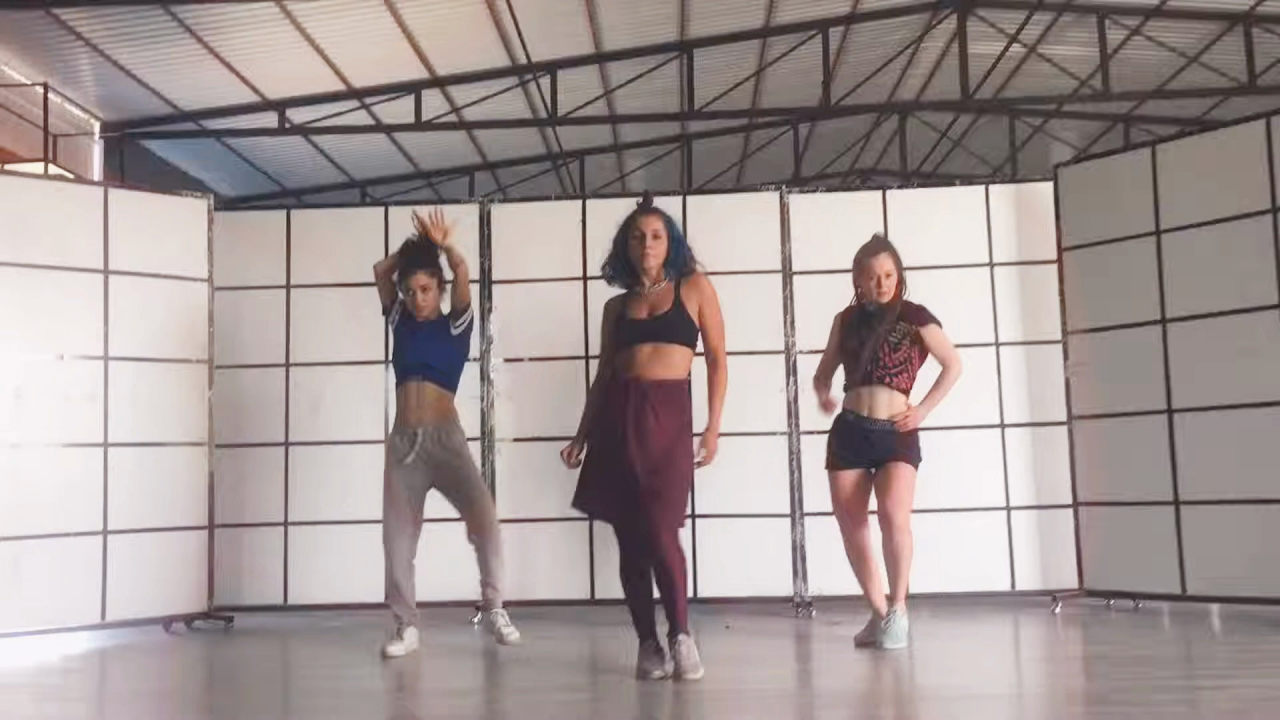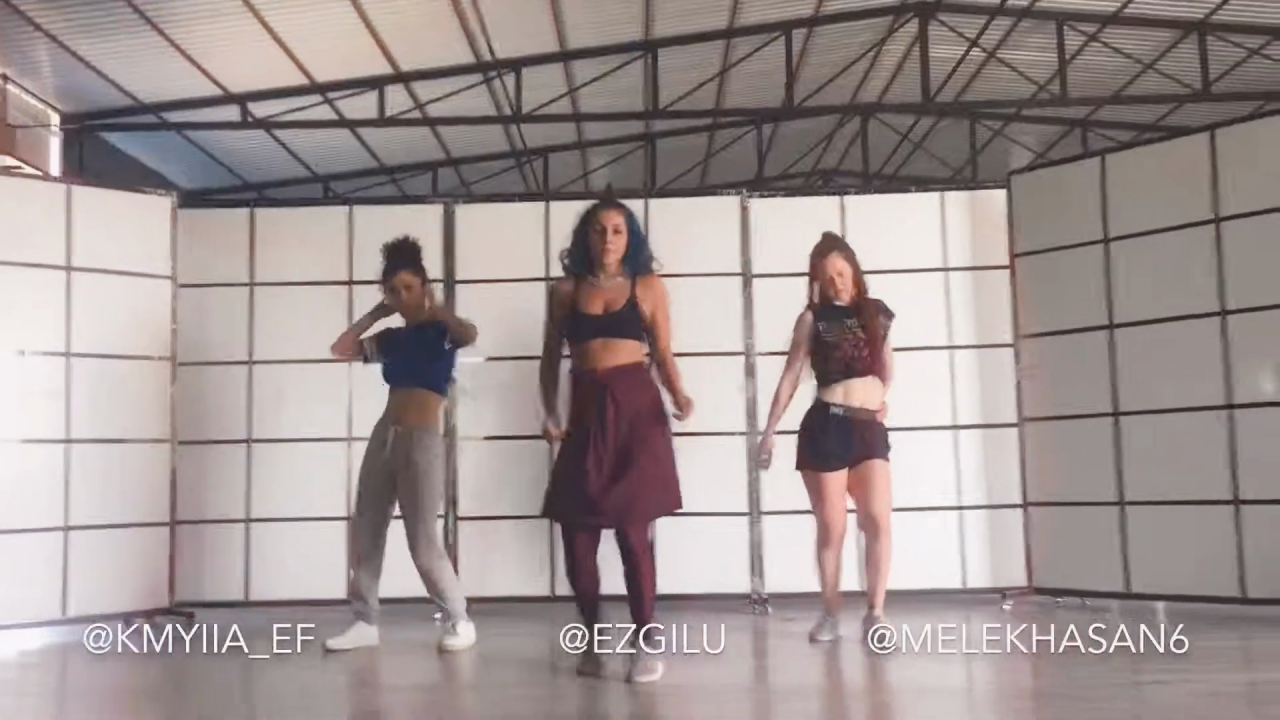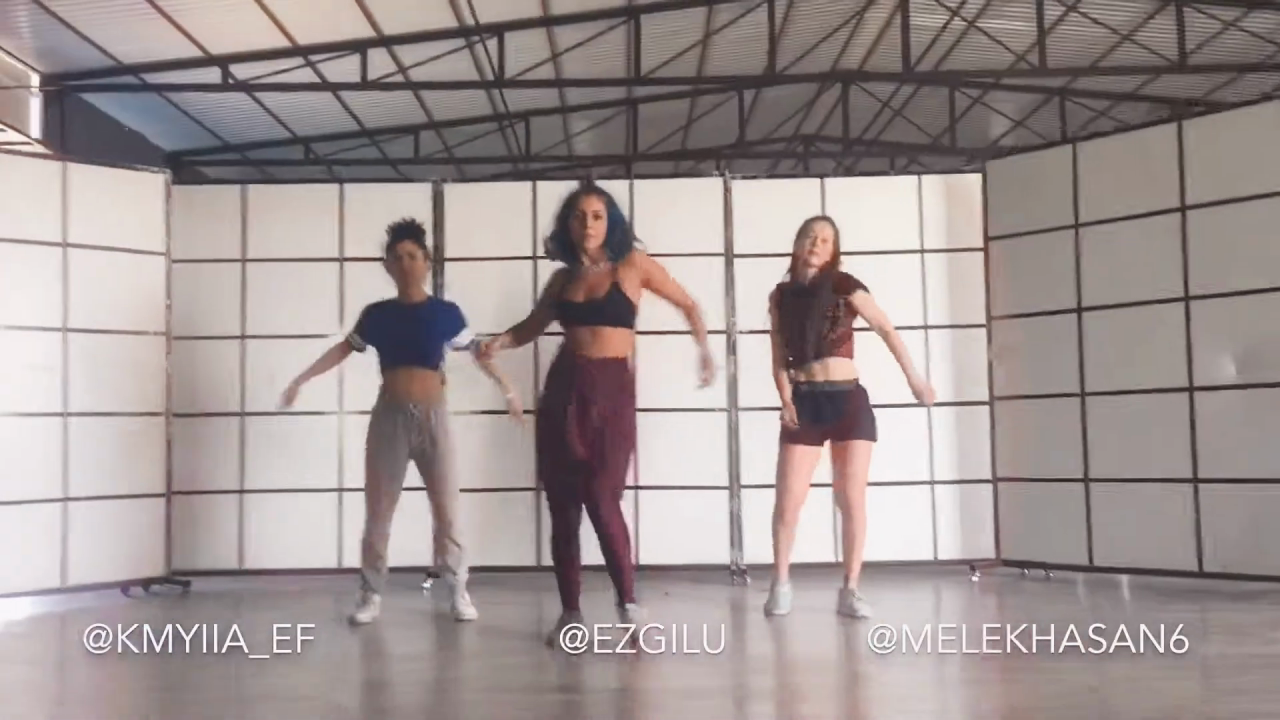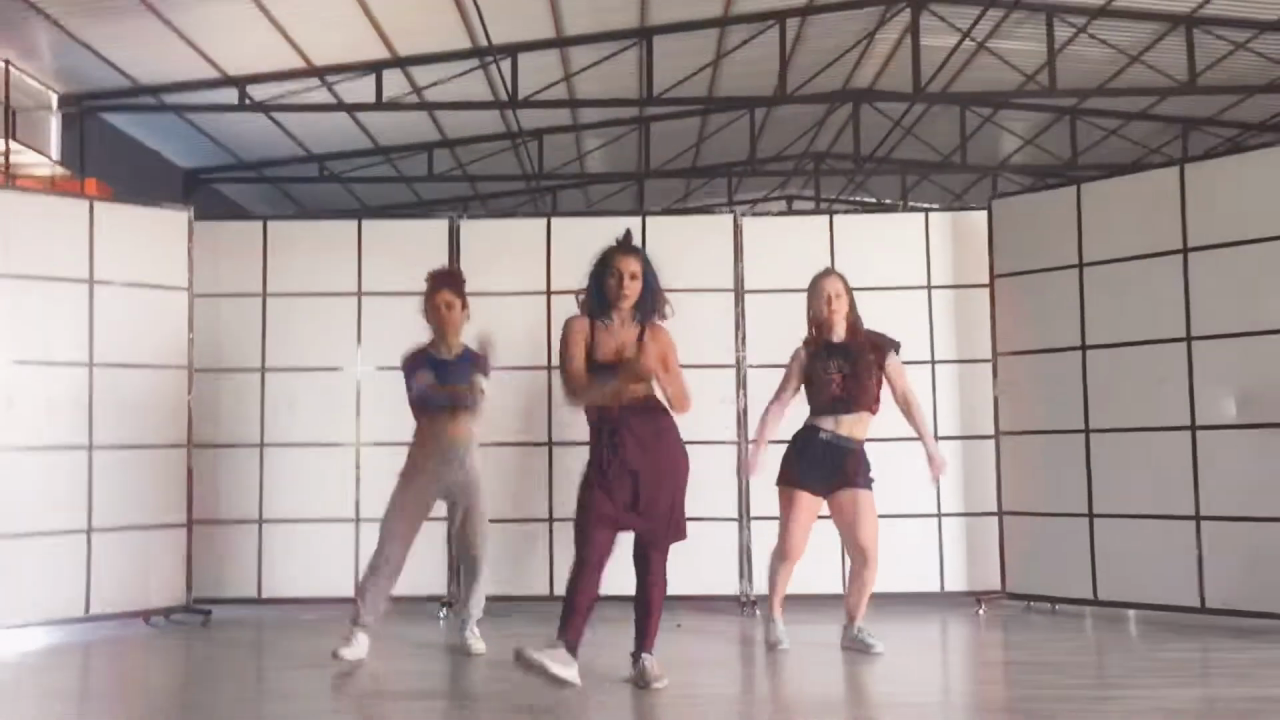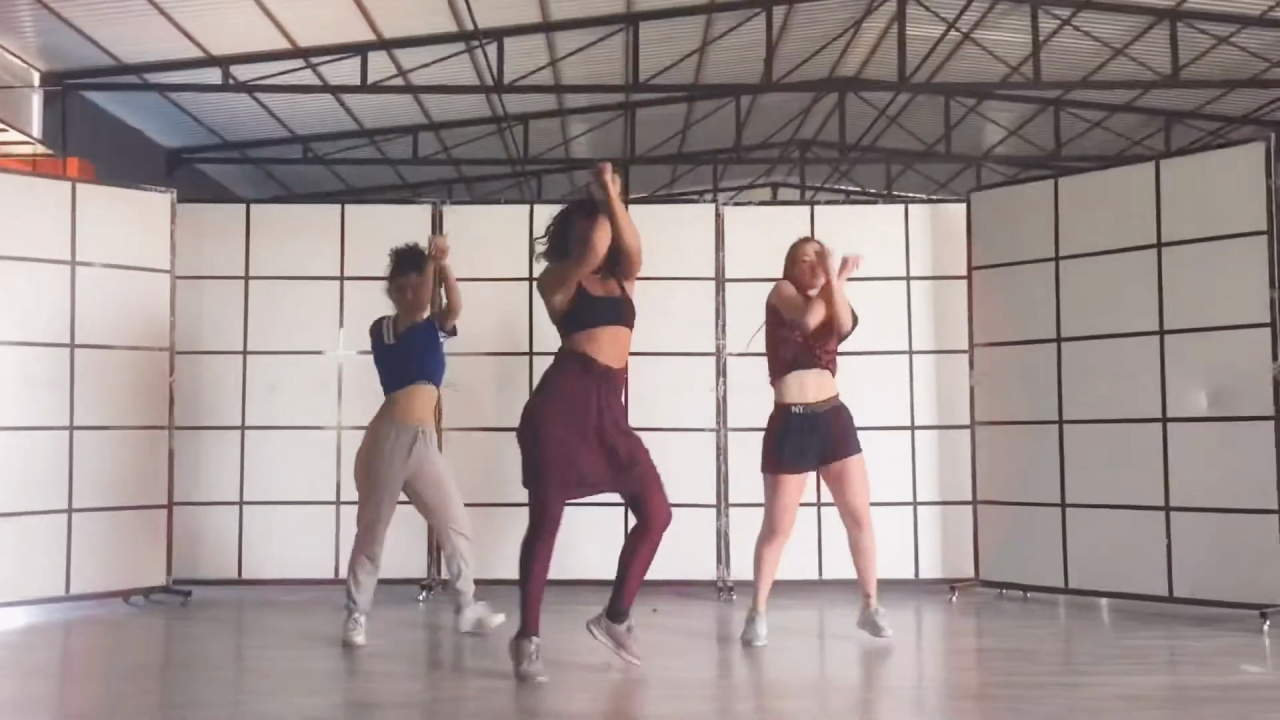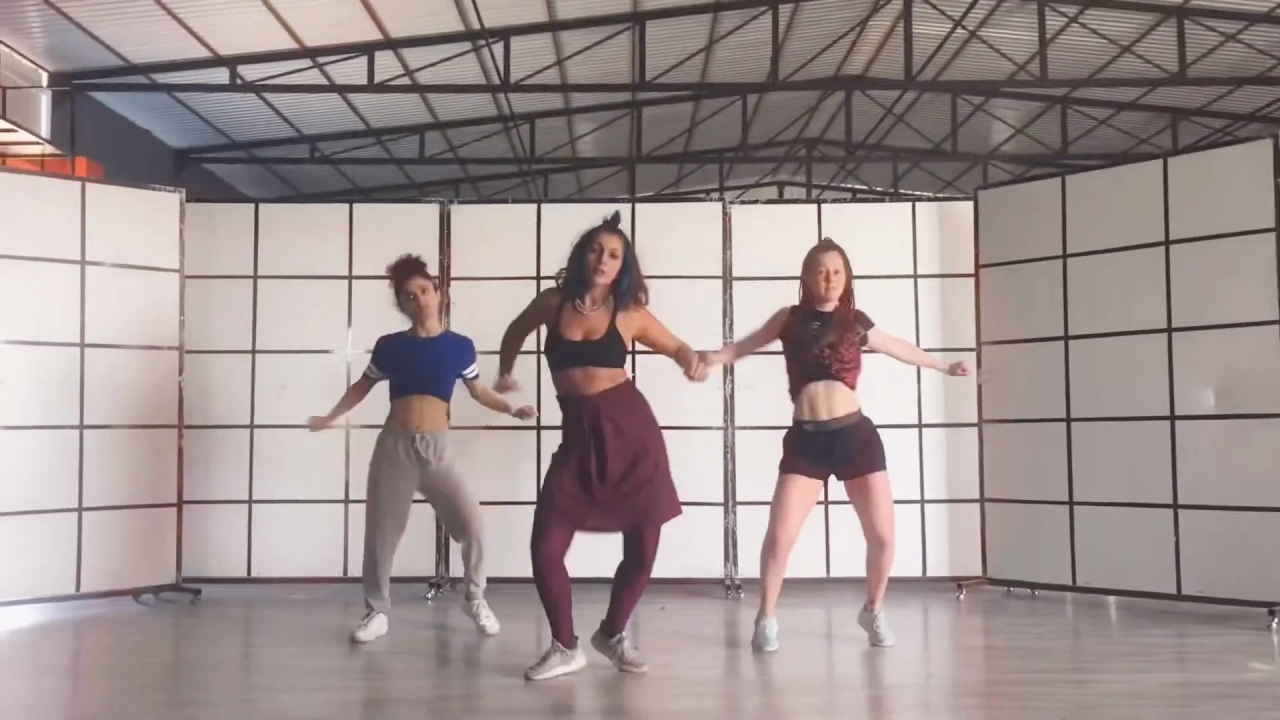
dt=0.4s
person 1, frame 1
left shoulder: (695, 287)
right shoulder: (616, 306)
left elbow: (717, 360)
right elbow: (603, 374)
left wrist: (713, 426)
right wrist: (581, 435)
left hip: (670, 415)
right hip: (616, 418)
left knee: (660, 531)
right knee: (630, 539)
left ankle: (680, 636)
right ankle: (649, 644)
person 1, frame 2
left shoulder: (648, 286)
right shoulder: (565, 289)
left elbow: (662, 352)
right elbow: (551, 357)
left wrist: (677, 395)
right wrist: (550, 412)
left hip: (637, 407)
right hip: (586, 410)
left knee: (632, 528)
right knee: (576, 532)
left ankle: (645, 644)
right ankle: (592, 635)
person 1, frame 3
left shoulder: (632, 264)
right shoulder: (561, 279)
left elbow: (688, 304)
right elbow: (531, 326)
left wrist: (706, 350)
right wrist: (495, 341)
left hip: (611, 392)
right hip: (561, 393)
left knee: (602, 503)
right knee: (564, 511)
left ankle: (629, 609)
right ankle: (571, 614)
person 1, frame 4
left shoulder: (656, 334)
right shoulder: (578, 327)
left elbow: (682, 403)
right elbow: (574, 389)
left wrist: (658, 374)
right wrist: (615, 375)
left hip: (656, 442)
right hip: (606, 447)
left knee: (652, 554)
right knee: (591, 547)
left ankle: (643, 656)
right ankle: (564, 652)
person 1, frame 5
left shoulder: (620, 267)
right shoulder: (555, 278)
left elbow: (632, 259)
right elbow: (592, 256)
left wrist: (614, 197)
right wrist: (601, 213)
left hip: (607, 408)
right hip: (565, 398)
left knee: (656, 513)
right knee: (546, 518)
left ankle: (614, 618)
right ankle: (526, 637)
person 1, frame 6
left shoulder: (631, 314)
right shoulder: (553, 303)
left elbow: (677, 347)
right elbow: (516, 330)
left wrist: (693, 362)
right wrist: (503, 371)
left hip: (630, 429)
right hip: (579, 437)
left knee: (643, 545)
right knee: (546, 547)
left ankle: (611, 634)
right ankle: (566, 646)
person 2, frame 1
left shoulder: (457, 324)
right shoulder: (400, 320)
left elbow: (463, 275)
right elbow: (380, 272)
left wrist: (443, 245)
right wrist: (414, 247)
left hip: (446, 437)
right hip: (402, 439)
left knee: (483, 517)
right knee: (398, 537)
left ankle: (494, 607)
right ankle: (406, 627)
person 2, frame 2
left shoulder: (445, 330)
right shoulder: (390, 339)
left elbow: (470, 333)
right elbow: (341, 350)
left wrist: (437, 311)
right wrist: (374, 314)
left hip: (424, 440)
right hip: (384, 438)
left knee: (422, 539)
right knee: (364, 533)
left ankle: (460, 621)
right ankle: (363, 622)
person 2, frame 3
left shoulder: (445, 312)
right shoulder: (377, 314)
left elbow: (476, 350)
right elbow: (344, 349)
left wrist: (506, 389)
right wrist: (301, 380)
left hip: (432, 417)
right hip: (389, 417)
left knee: (446, 508)
right knee: (379, 509)
left ankle: (459, 591)
right ankle: (371, 593)
person 2, frame 4
left shoulder: (475, 359)
right shoulder: (416, 361)
left elbow: (474, 405)
right elbow: (431, 397)
left wrist: (479, 374)
right wrist: (459, 389)
left hip: (464, 461)
right hip: (424, 461)
left knee: (473, 550)
right knee: (392, 547)
left ankle: (469, 626)
right ankle: (360, 632)
person 2, frame 5
left shoulder: (435, 327)
right shoulder: (382, 328)
left elbow: (454, 309)
right elbow: (411, 319)
left wrist: (443, 266)
right wrist: (429, 262)
left hip: (424, 441)
right hip: (388, 439)
left knee: (454, 526)
right knee: (372, 531)
left ankle: (467, 608)
right ankle: (356, 616)
person 2, frame 6
left shoulder: (460, 346)
right shoulder: (390, 346)
left elbow: (478, 391)
right elbow: (362, 385)
left wrist: (513, 408)
right wrist: (332, 414)
left hip: (437, 451)
right hip: (393, 448)
left knee: (472, 525)
right knee: (380, 539)
left ankle: (476, 602)
right ankle: (377, 613)
person 3, frame 1
left shoulder: (916, 318)
right shoulder: (846, 320)
left elbow: (953, 366)
right elbow: (824, 372)
left wrist: (924, 409)
right wrist: (824, 397)
left hip: (896, 437)
right hip: (849, 433)
left knee: (893, 517)
right knee: (852, 529)
left ankle: (897, 609)
right ankle: (880, 615)
person 3, frame 2
left shoulder: (876, 313)
right shoulder: (812, 317)
right elbow: (790, 376)
left wrist: (883, 398)
right wrist: (769, 432)
left hip: (869, 428)
right hip: (825, 426)
left knee: (878, 522)
right knee: (832, 528)
left ankle: (875, 615)
right ankle: (831, 612)
person 3, frame 3
left shoulder: (845, 287)
right shoulder: (780, 297)
left elbow: (887, 329)
right elbow: (779, 359)
left wrist: (914, 378)
right wrist: (786, 401)
left hip: (849, 402)
right hip: (805, 404)
left knee: (853, 502)
right knee: (787, 501)
left ankle: (849, 591)
right ankle: (781, 585)
person 3, frame 4
left shoulder: (878, 346)
right shoulder: (806, 354)
left elbow: (906, 398)
right elbow: (779, 401)
left wrist: (930, 447)
right wrist: (757, 443)
left hip: (852, 457)
right hip: (811, 450)
left knee: (867, 551)
right knee: (790, 548)
left ankle: (854, 628)
right ankle: (775, 617)
person 3, frame 5
left shoulder: (838, 309)
right shoulder: (781, 293)
left elbow: (841, 321)
right elbow: (808, 319)
left wrist: (835, 278)
right wrist: (830, 283)
left hip: (834, 419)
right hip: (791, 424)
left knee: (860, 517)
right knee: (777, 527)
left ankle: (871, 606)
right ankle: (758, 614)
person 3, frame 6
left shoulder: (857, 324)
right shoulder: (790, 318)
left elbow: (901, 348)
right elbow: (746, 344)
left wrist: (943, 367)
right wrist: (714, 358)
left hip: (855, 435)
right hip: (806, 439)
left knee: (883, 535)
right knee: (779, 536)
left ankle: (872, 610)
right ankle: (766, 617)
